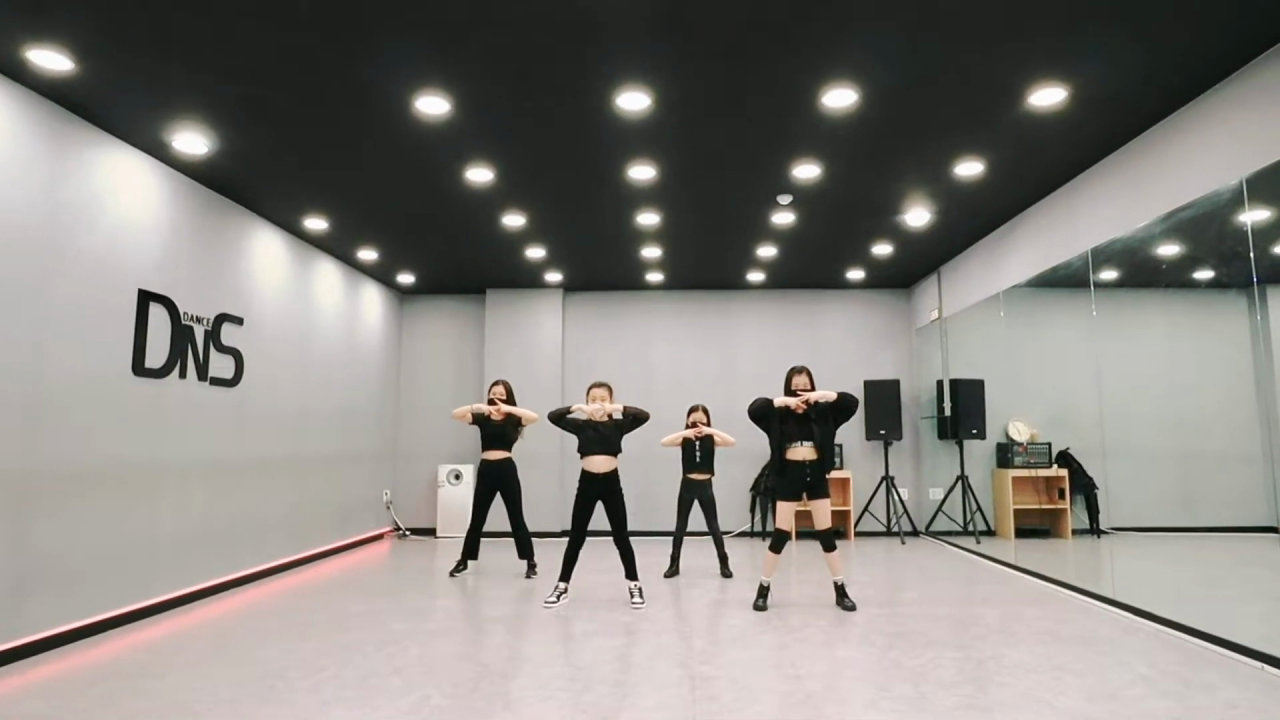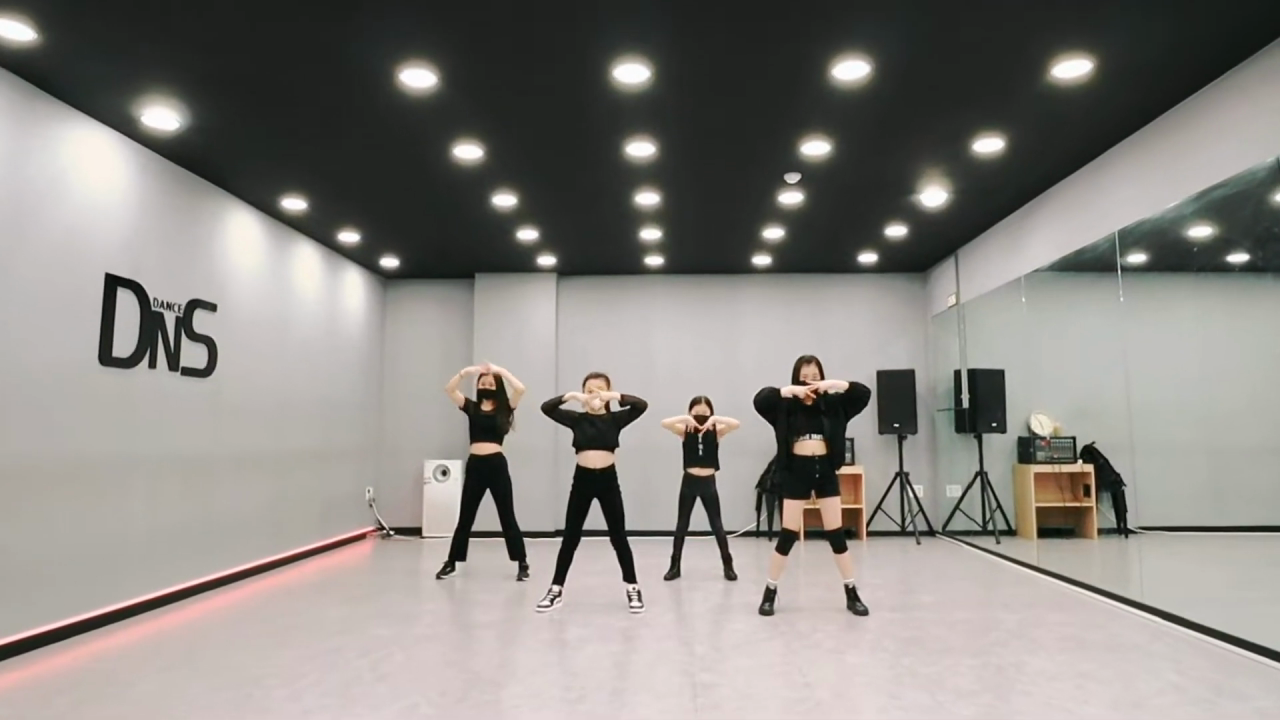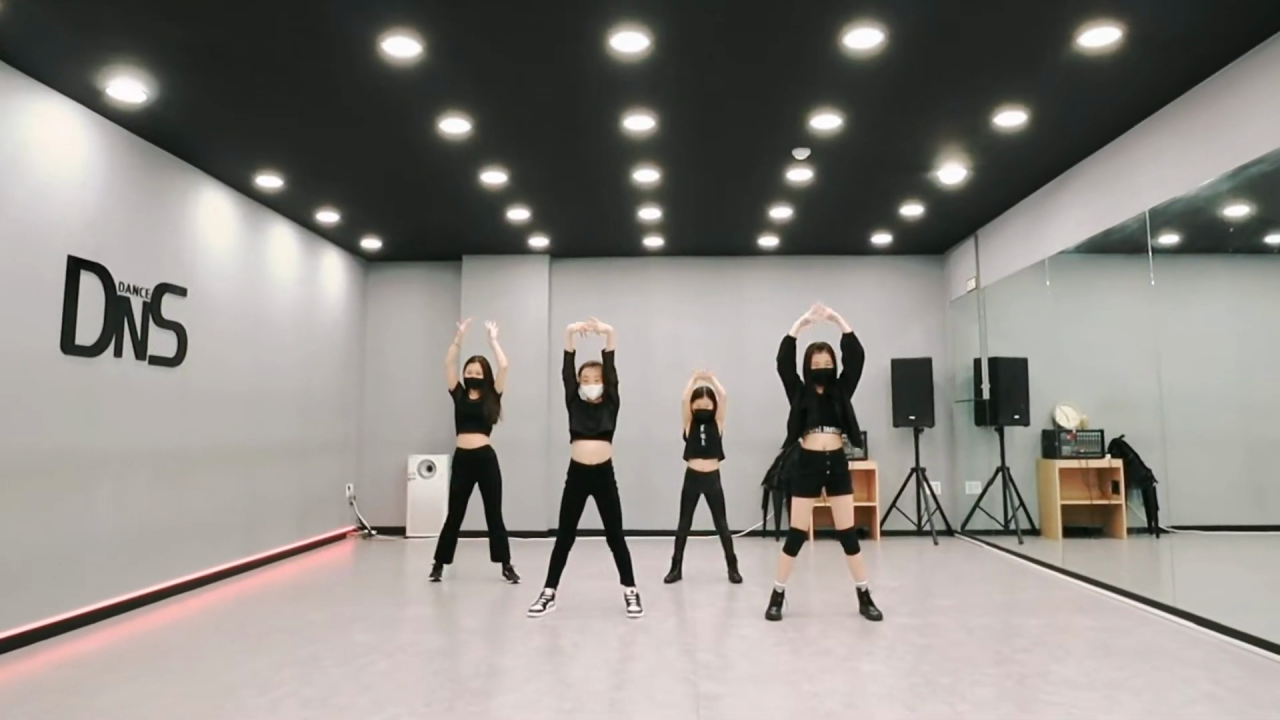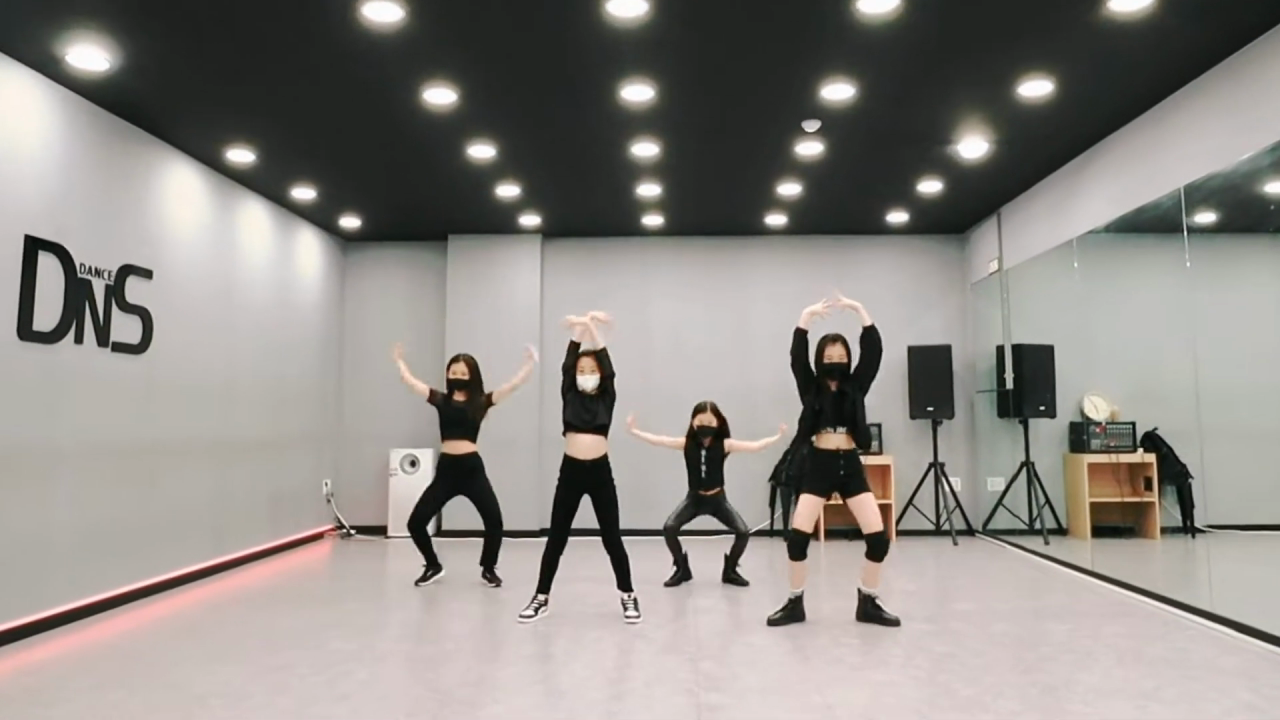
dt=0.5s
person 1, frame 1
left shoulder: (822, 411)
right shoulder: (779, 413)
left elbow: (852, 402)
right elbow: (754, 409)
left wrist: (824, 395)
right wrist: (783, 401)
left hip: (816, 474)
right hip: (789, 475)
left knee: (826, 534)
right knee: (780, 535)
left ankle: (840, 591)
right ankle: (763, 590)
person 1, frame 2
left shoulder: (832, 404)
right shoulder: (787, 406)
left elbow: (863, 394)
right elbow: (759, 401)
left wrist: (835, 383)
right wrist: (790, 390)
left hip: (825, 470)
right hip: (797, 470)
left knee: (836, 534)
right knee: (788, 535)
left ankle: (852, 594)
right ankle: (770, 593)
person 1, frame 3
left shoulder: (841, 392)
right shoulder: (800, 393)
left elbow: (856, 357)
right elbow: (784, 361)
left wrist: (838, 319)
right wrist: (800, 323)
left hip: (837, 466)
right hip: (808, 466)
left knee: (848, 535)
right knee: (796, 535)
left ankle: (864, 597)
right ankle: (778, 596)
person 1, frame 4
left shoulder: (856, 385)
right shoulder: (812, 387)
left elbow: (873, 352)
right elbow: (798, 357)
left hip: (851, 467)
right hip: (819, 467)
left knee: (877, 537)
right knee: (798, 536)
left ankle: (868, 601)
right ankle: (795, 603)
person 2, frame 1
left shoulder: (618, 425)
right shoulder: (581, 425)
left elbow: (644, 415)
right elbow: (552, 416)
left wrist: (617, 409)
right wrist: (577, 408)
left hip: (611, 483)
right hip: (587, 482)
left knee: (621, 537)
right knee: (576, 537)
left ankle: (634, 586)
right ankle: (562, 587)
person 2, frame 2
left shoulder: (615, 419)
right shoulder: (577, 419)
left elbow: (641, 405)
right elbow: (547, 408)
left wrist: (614, 397)
right wrist: (570, 396)
left hip: (608, 479)
right hip: (582, 479)
left knee: (618, 538)
right knee: (570, 538)
left ankle: (633, 590)
right ankle: (556, 590)
person 2, frame 3
left shoulder: (611, 406)
right shoulder: (574, 405)
left elbow: (611, 371)
right elbow: (567, 373)
left wrist: (609, 334)
right wrist: (571, 334)
left hip: (604, 476)
right hip: (577, 476)
left knee: (616, 538)
right knee: (564, 537)
left ankle: (630, 593)
right ankle: (549, 593)
person 2, frame 4
left shoulder: (607, 397)
right shoulder: (570, 394)
left elbow: (607, 364)
right elbow: (569, 359)
left hip: (600, 474)
right hip: (570, 474)
left knee: (611, 538)
right knee: (556, 538)
left ankle: (628, 597)
right ankle: (540, 598)
person 3, frame 1
left shoulder: (513, 419)
right shoulder: (482, 418)
left elbow: (534, 417)
right elbow: (455, 414)
left wrist: (509, 408)
right wrist: (477, 406)
left hip: (507, 470)
right hip: (486, 470)
left knee: (517, 519)
right knee: (477, 520)
left ankle: (530, 563)
right ankle: (463, 562)
person 3, frame 2
left shoulder: (504, 409)
right shoulder: (471, 408)
left elbow: (520, 389)
right elbow: (450, 389)
left wrist: (500, 371)
right wrist: (465, 373)
left hip: (497, 467)
right hip: (474, 467)
left knee: (508, 518)
right knee: (465, 518)
left ankle: (522, 564)
right ankle: (450, 563)
person 3, frame 3
left shoulder: (492, 397)
right shoulder: (459, 395)
left elbow: (504, 367)
right elbow: (449, 365)
left wrist: (493, 340)
right wrist: (459, 337)
left hip: (485, 459)
right hip: (462, 460)
left knee: (494, 516)
right knee: (454, 515)
left ankle: (506, 566)
right ankle: (439, 564)
person 3, frame 4
left shoulder: (480, 401)
right shoulder: (441, 400)
left elbow: (513, 385)
left wrist: (530, 363)
right wrist: (399, 360)
left hip: (472, 469)
right hip: (445, 469)
left knee: (494, 521)
right knee: (416, 521)
left ankle: (488, 569)
right ankle: (433, 566)
person 4, frame 1
left shoulder: (712, 439)
right shoulder: (684, 439)
left elbow: (732, 442)
right elbow: (664, 442)
left wrist: (711, 431)
right wrist: (685, 433)
left hip: (705, 486)
right hip: (687, 485)
left knee: (713, 526)
right knee: (680, 526)
left ankle: (724, 564)
right ankle: (674, 564)
person 4, frame 2
left shoulder: (716, 432)
right shoulder: (685, 432)
left elbow: (735, 424)
right elbow: (665, 423)
left wrist: (715, 419)
right wrist: (685, 418)
left hip: (708, 482)
right hip: (689, 482)
left knee: (717, 526)
right knee: (682, 525)
left ankle: (728, 565)
right ankle: (675, 565)
person 4, frame 3
left shoulder: (717, 423)
right shoulder: (689, 423)
left elbow: (723, 398)
right elbow: (685, 400)
left wrist: (710, 378)
right wrist: (695, 378)
left hip: (712, 479)
right hip: (692, 478)
left knee: (722, 525)
right knee: (684, 524)
left ankle: (732, 567)
right ankle: (676, 567)
person 4, frame 4
left shoulder: (724, 444)
right shoulder: (687, 443)
left elbow: (754, 446)
right elbow: (657, 440)
left hip: (717, 499)
right hip: (694, 498)
left knee: (743, 531)
right knee: (669, 528)
left ankle: (729, 570)
right ankle: (682, 568)
